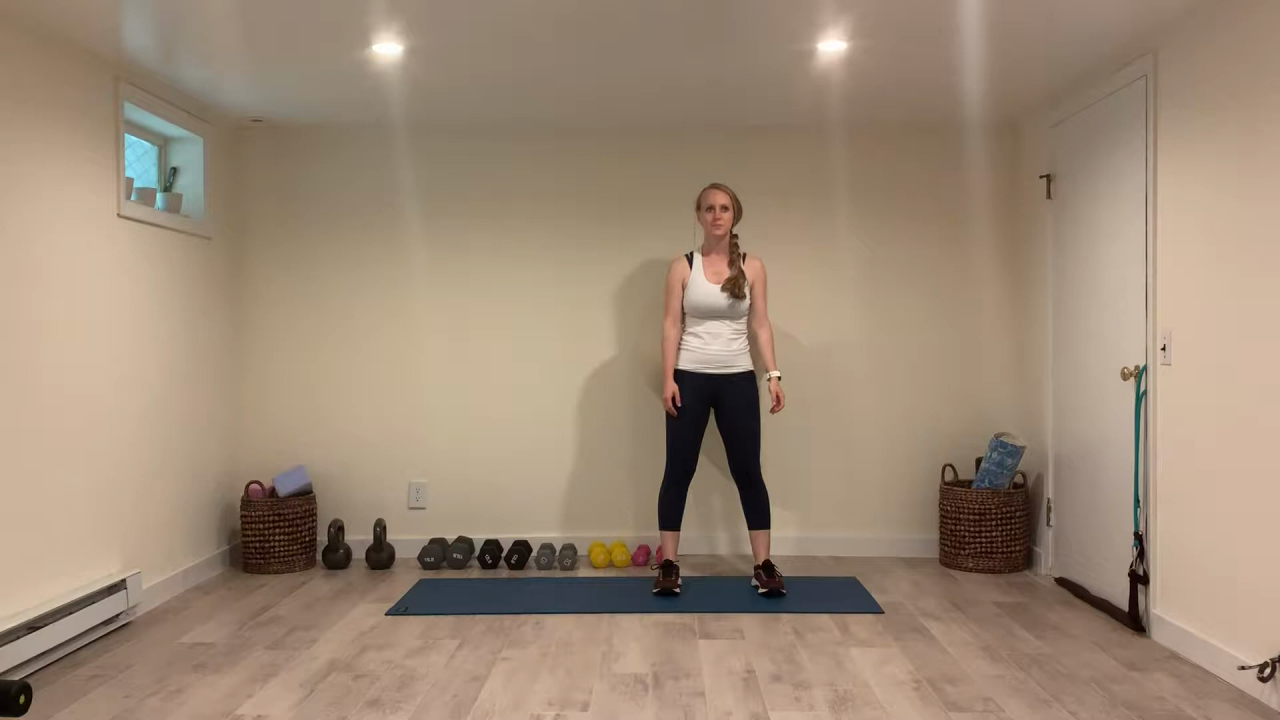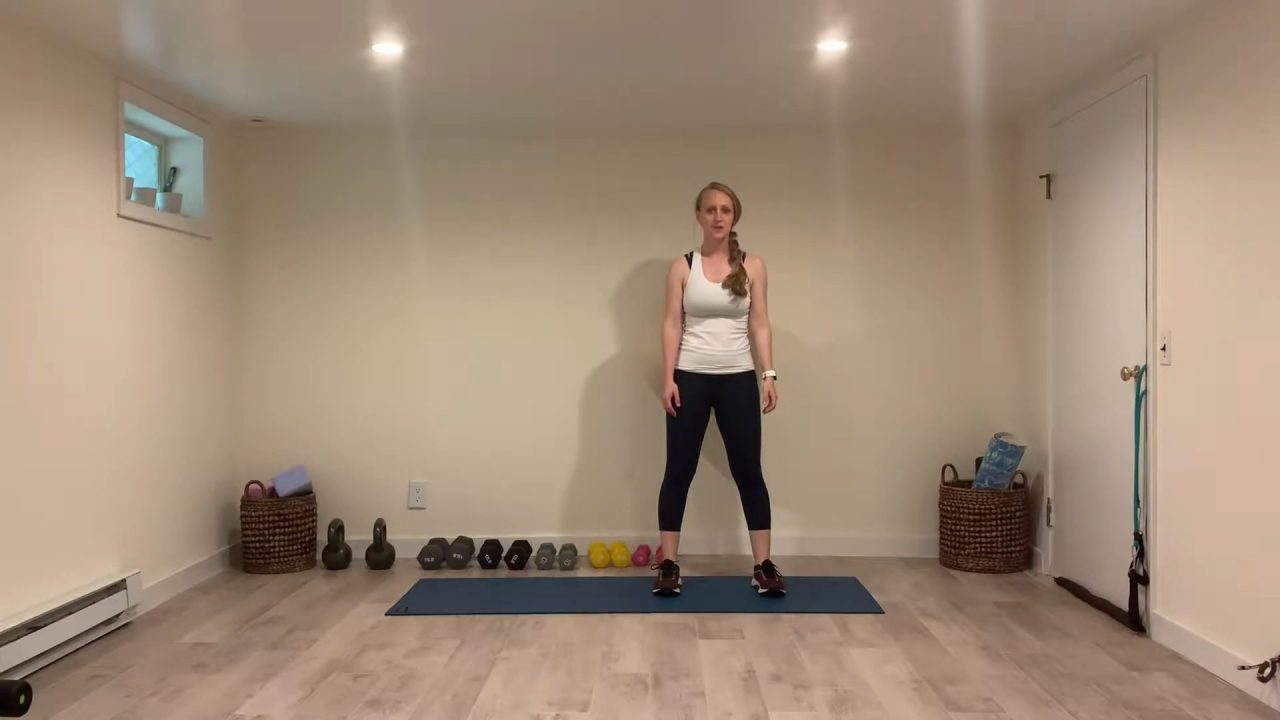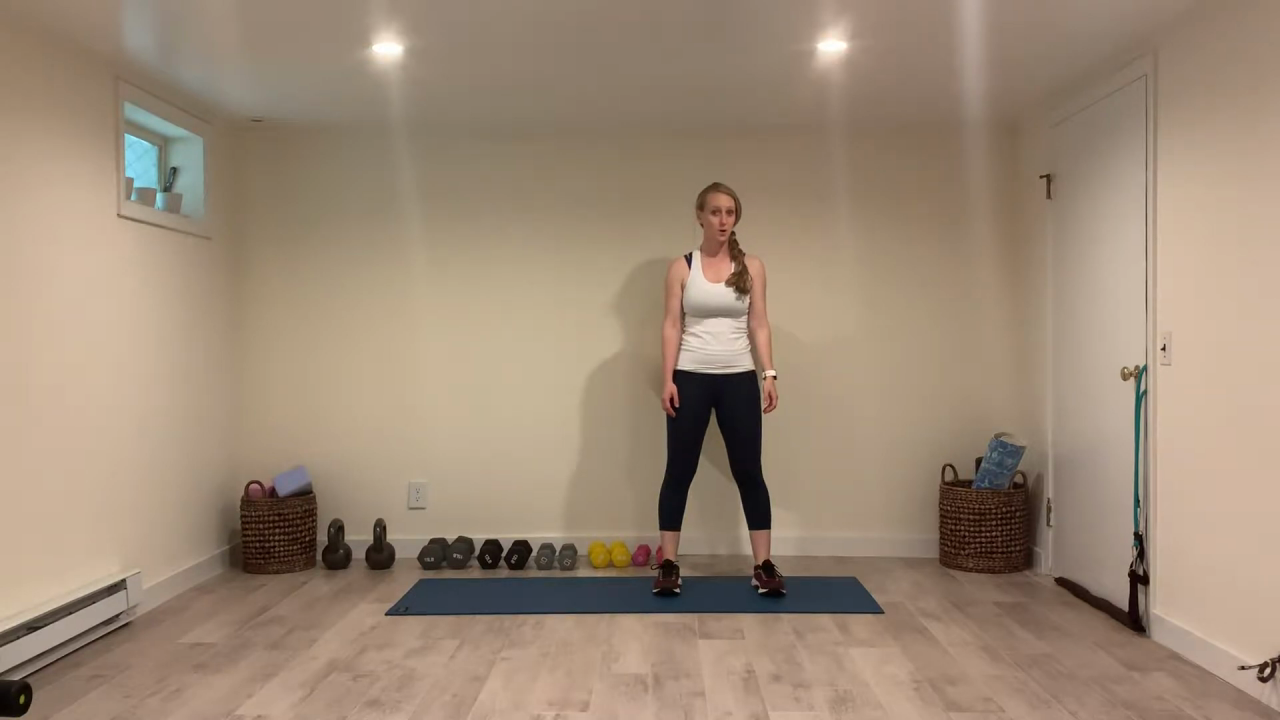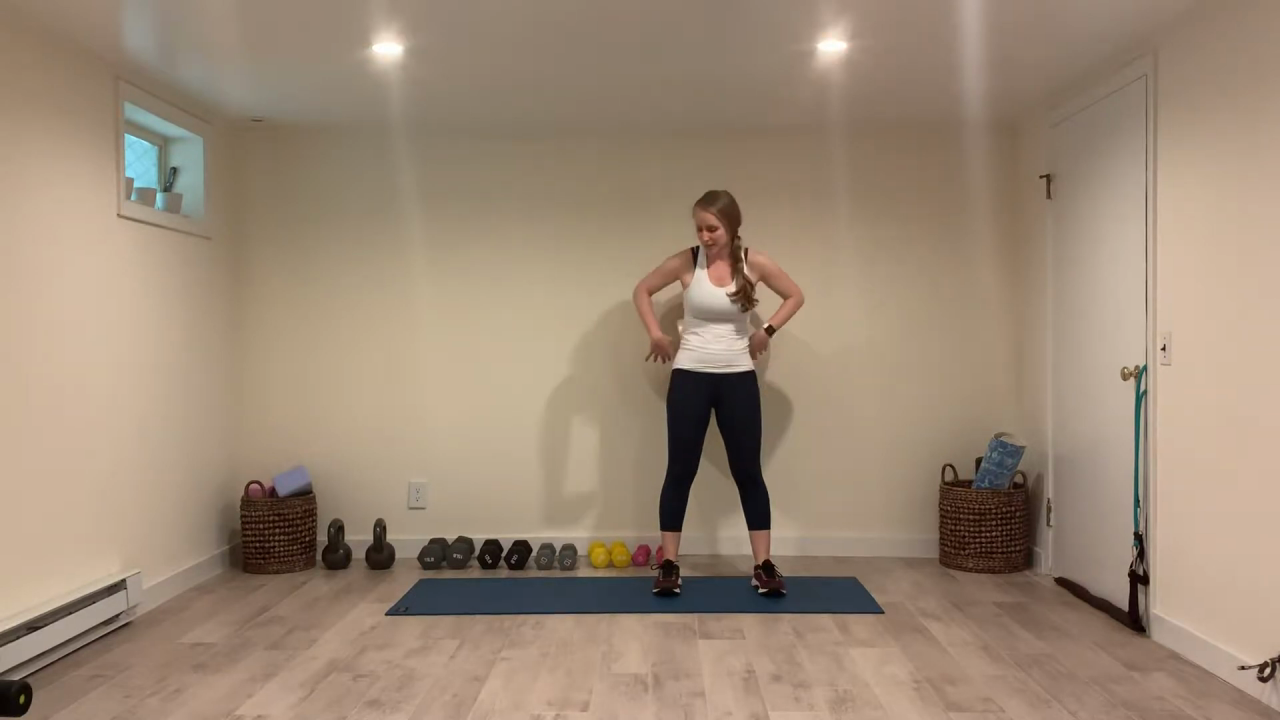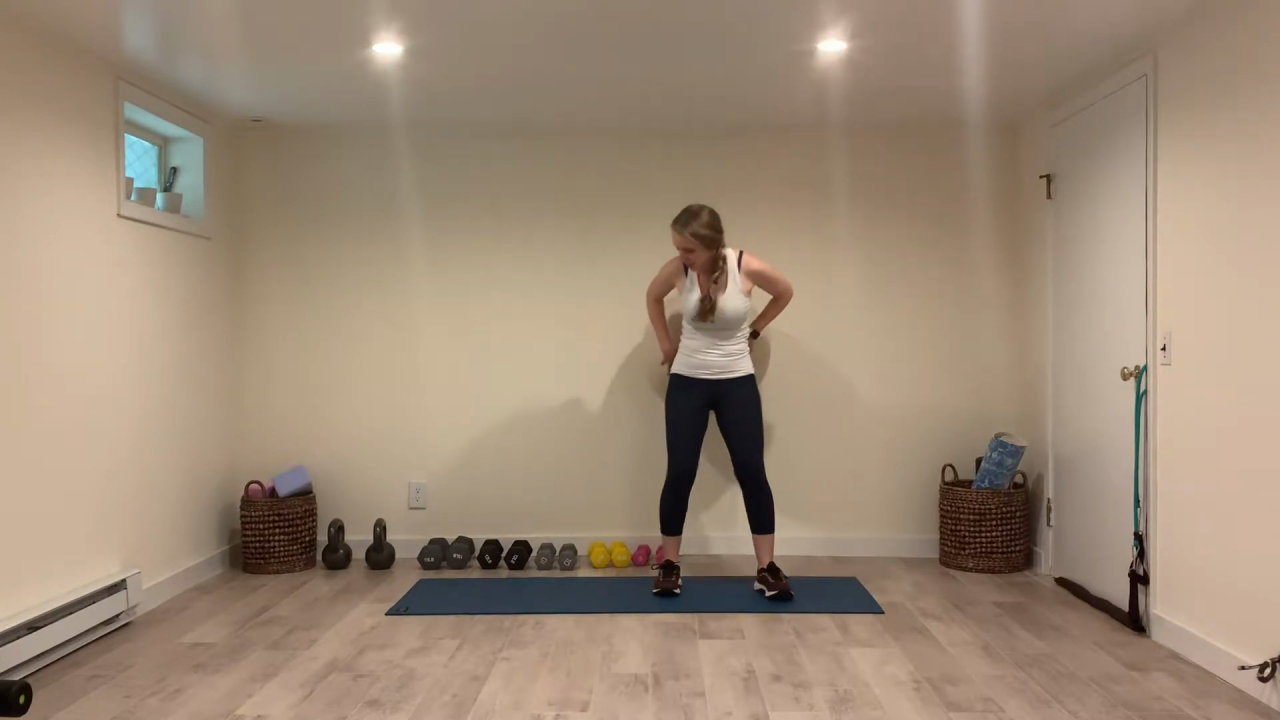
dt=1s
person 1, frame 1
left shoulder: (752, 267)
right shoulder: (682, 267)
left elbow: (760, 325)
right elbow: (671, 325)
left wrist: (773, 374)
right wrist: (668, 379)
left hip: (737, 379)
right hip: (691, 378)
left knee: (748, 471)
right knee: (678, 470)
left ankle: (763, 566)
right ankle: (668, 565)
person 1, frame 2
left shoulder: (753, 267)
right shoulder: (682, 267)
left elbow: (760, 325)
right elbow: (672, 325)
left wrist: (769, 374)
right wrist: (668, 379)
left hip: (738, 379)
right hip: (691, 378)
left knee: (748, 472)
right knee: (679, 471)
left ankle: (763, 566)
right ankle: (668, 565)
person 1, frame 3
left shoulder: (751, 267)
right shoulder: (682, 267)
left elbow: (759, 325)
right elbow: (671, 326)
left wrist: (769, 374)
right wrist: (668, 380)
left hip: (739, 379)
right hip: (692, 378)
left knee: (749, 472)
right knee: (679, 471)
left ankle: (763, 566)
right ankle: (668, 564)
person 1, frame 4
left shoulder: (755, 263)
right shoulder: (685, 262)
left elbow: (795, 296)
right elbow: (642, 290)
left wrist: (767, 331)
right wrist: (656, 335)
left hip: (739, 378)
right hip: (690, 376)
left knee: (748, 471)
right knee: (680, 470)
left ankle: (763, 565)
right ankle: (668, 564)
person 1, frame 5
left shoulder: (750, 268)
right shoulder: (677, 270)
left elbow: (784, 294)
right elbow: (653, 297)
left wrist: (751, 332)
right wrist: (666, 344)
left hip: (737, 382)
right hip: (687, 382)
left knee: (752, 473)
right knee: (680, 473)
left ankle: (767, 568)
right ankle: (669, 564)
